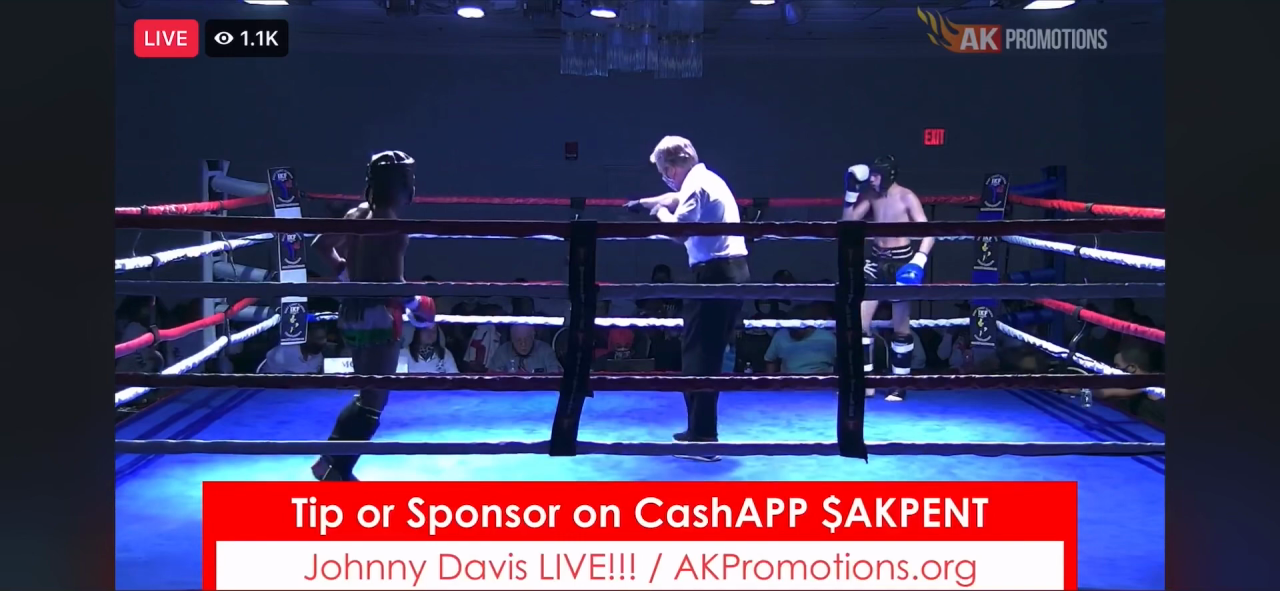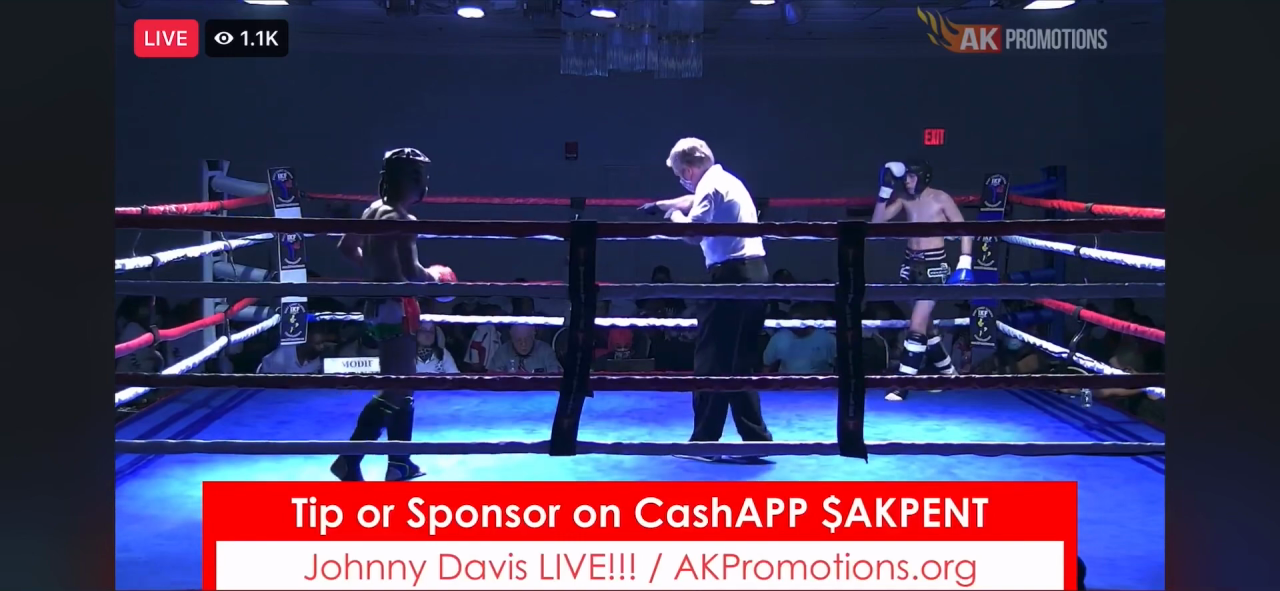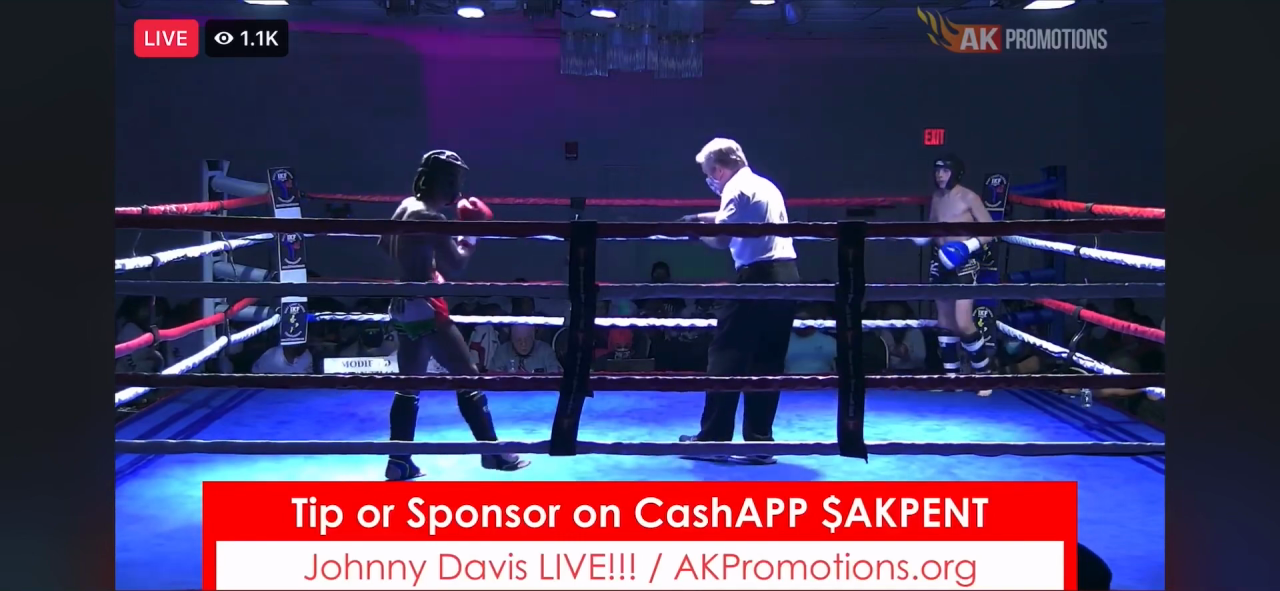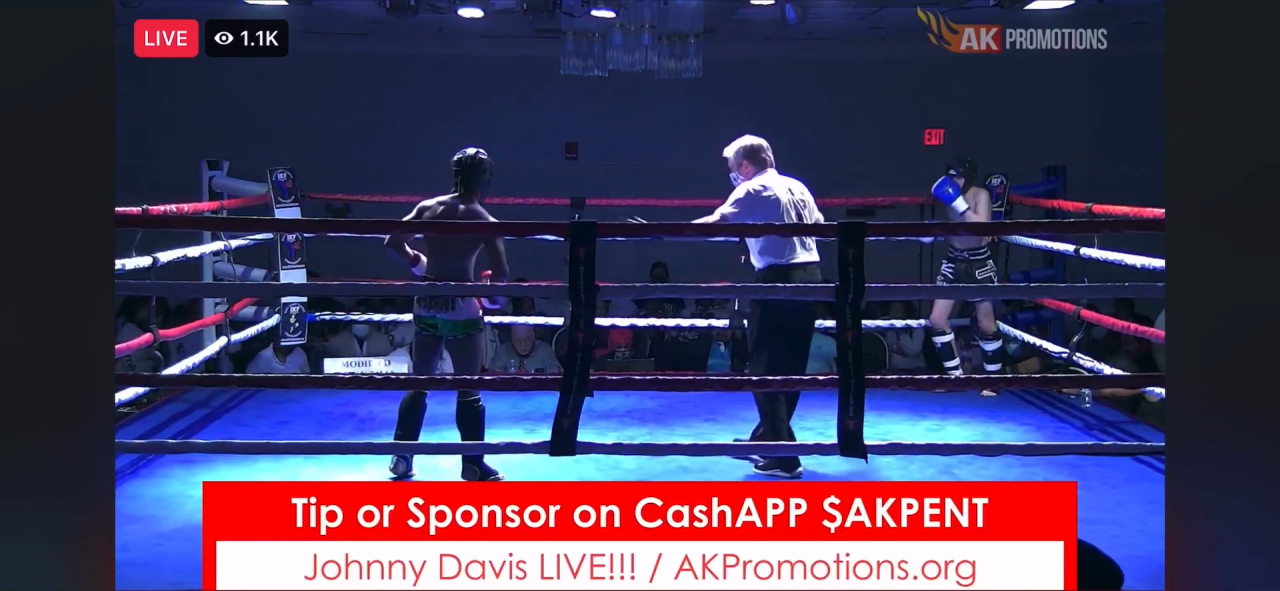
dt=0.4s
person 1, frame 1
left shoulder: (357, 214)
left elbow: (322, 244)
right elbow: (393, 282)
right wrist: (415, 304)
left hip: (351, 311)
right hip: (379, 315)
left knee: (366, 393)
right knee: (374, 399)
left ankle: (328, 459)
right ankle: (340, 467)
person 1, frame 2
left shoulder: (373, 211)
right shoulder: (402, 221)
left elbow: (346, 248)
right elbow: (411, 274)
right wrist: (434, 277)
left hip: (376, 308)
right hip: (396, 311)
left knee: (400, 387)
right knee: (395, 395)
person 1, frame 3
left shoulder: (407, 206)
right shoulder: (428, 215)
left elbow: (385, 243)
right elbow: (455, 263)
right wrist: (469, 235)
left hip: (402, 305)
right hip: (425, 306)
left knee: (409, 387)
right knee: (467, 376)
person 1, frame 4
left shoulder: (428, 208)
right shoulder: (485, 221)
left elbow: (393, 242)
right elbow: (501, 271)
right wrist: (495, 297)
left hip: (426, 305)
right hip: (461, 308)
left knee: (420, 383)
right knee: (468, 390)
left ankle: (401, 454)
right ankle: (473, 463)
person 2, frame 1
left shoulder: (696, 185)
right shoulder: (709, 180)
right elbow: (677, 199)
left wrist: (660, 211)
right wrist: (644, 202)
left hip: (715, 274)
right hip: (734, 271)
left knee: (699, 358)
right knee: (710, 356)
left ankle: (702, 440)
right ankle: (701, 430)
person 2, frame 2
left shoulder: (710, 185)
right shoulder: (728, 181)
left elbow: (692, 232)
right elbow: (696, 202)
left wrist: (673, 214)
right wrist: (660, 204)
left hip: (731, 276)
right hip: (754, 273)
left knee: (712, 361)
right knee: (741, 364)
left ankle: (704, 442)
right ankle: (756, 437)
person 2, frame 3
left shoulder: (737, 189)
right shoulder: (764, 185)
left elbow: (720, 238)
left wrist: (700, 227)
right wrist: (704, 217)
left hip: (758, 277)
right hip: (786, 275)
left knee: (726, 358)
right knee: (767, 365)
left ankle: (713, 437)
right ankle: (758, 441)
person 2, frame 4
left shoulder: (753, 191)
right shoulder: (798, 187)
left elbow: (712, 224)
right elbow: (820, 227)
left hip: (778, 282)
right hip: (809, 278)
left knee: (766, 370)
right knee: (789, 369)
left ankle: (781, 455)
right ankle: (767, 439)
person 3, frame 1
left shoulder: (907, 197)
right shoulder: (872, 196)
left elbow: (927, 232)
right elbow: (847, 222)
left wrist: (919, 261)
right wrist: (851, 192)
left hip: (900, 262)
right hip: (876, 261)
left knee: (900, 327)
right knee: (861, 322)
left ankle: (899, 385)
person 3, frame 2
left shoulder: (941, 199)
right shoulder: (904, 199)
right elbow: (877, 220)
left wrist: (965, 262)
right wrist: (886, 188)
left hip: (934, 265)
right hip: (911, 263)
left knee: (917, 326)
right knee: (926, 325)
left ankle: (903, 385)
right ankle: (948, 374)
person 3, frame 3
left shoulder: (969, 197)
right shoulder: (935, 197)
left wrist: (970, 245)
right wrist: (925, 238)
left hip: (963, 263)
right hip: (941, 261)
left knee: (963, 325)
right knee: (945, 324)
left ankle: (983, 376)
right ankle: (952, 376)
person 3, frame 4
left shoulder: (980, 195)
right shoulder: (951, 194)
left elbow: (982, 226)
left wrist: (959, 204)
left hip: (979, 264)
right hip: (953, 262)
left knee: (986, 325)
right knee: (937, 321)
right ankle: (954, 374)
